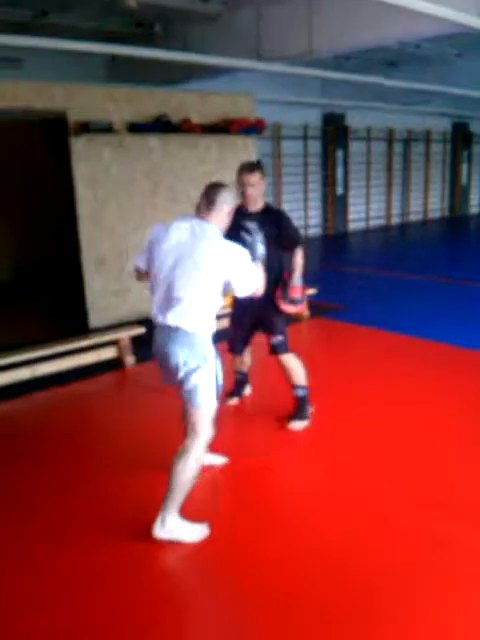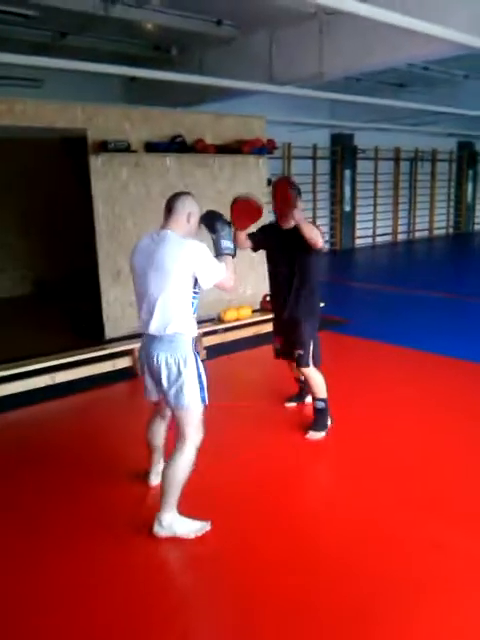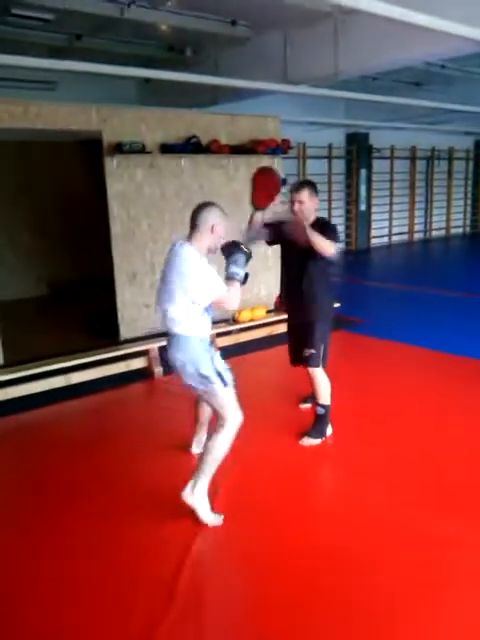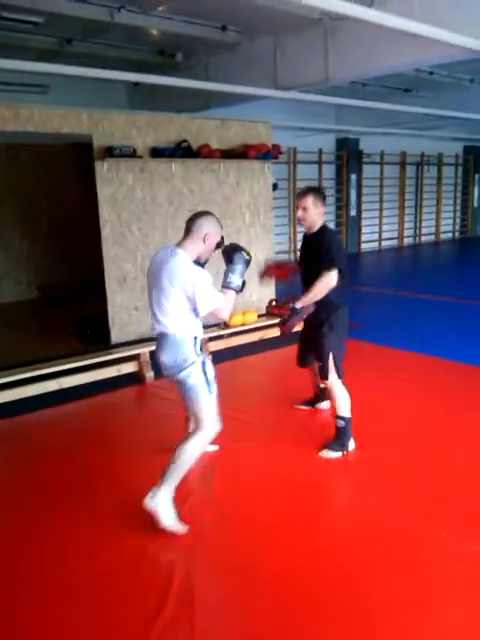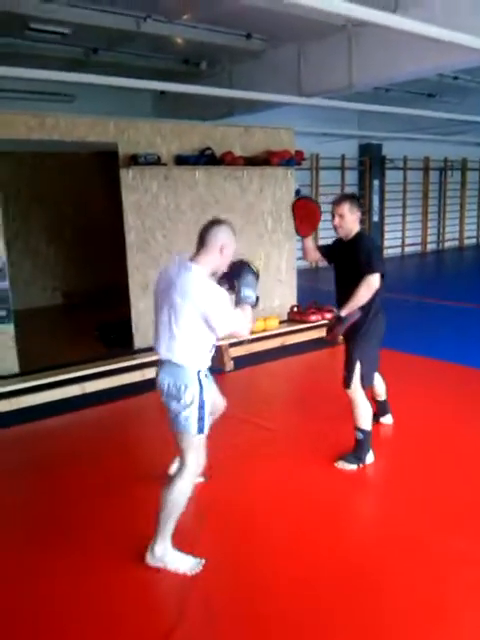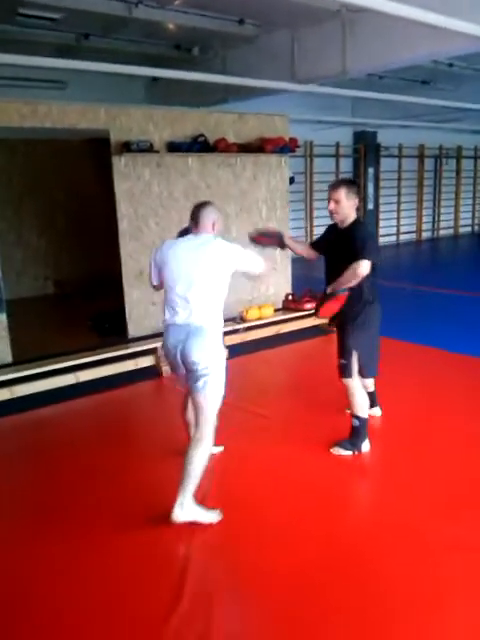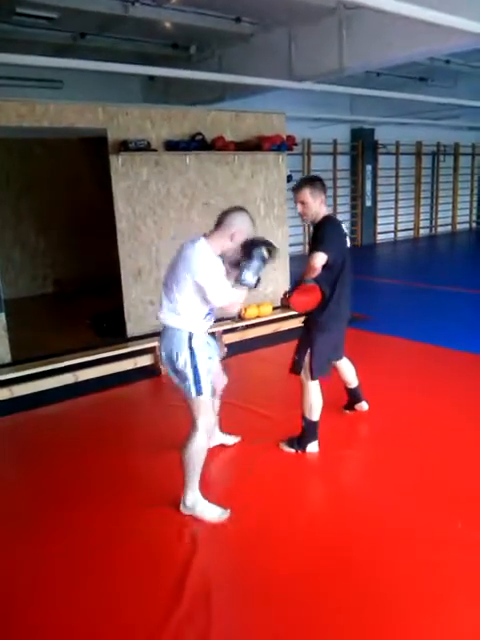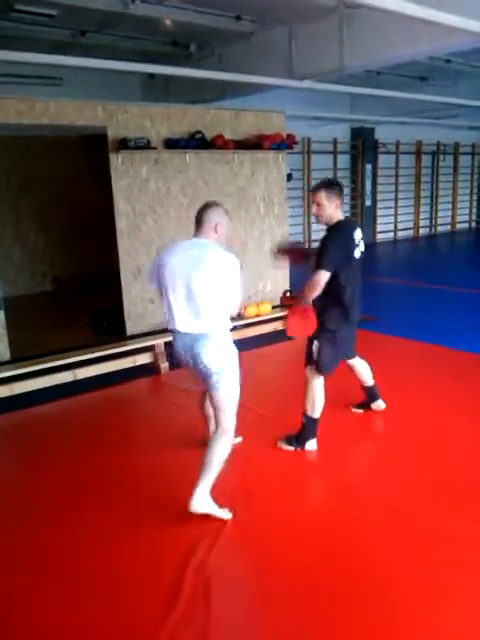
dt=0.5s
person 1, frame 1
left shoulder: (162, 232)
right shoulder: (229, 252)
left elbow: (142, 273)
right elbow: (256, 288)
right wrist: (256, 247)
left hip: (162, 336)
right hip: (193, 343)
left knee: (191, 399)
right knee: (201, 433)
left ankle: (194, 456)
right ankle: (168, 521)
person 1, frame 2
left shoulder: (142, 246)
right shoulder: (191, 249)
right elbow: (227, 282)
right wrist: (224, 241)
left hip: (150, 345)
right hip: (176, 348)
left knee: (163, 409)
right knee: (190, 437)
left ankle: (157, 468)
right ankle: (167, 517)
person 1, frame 3
left shoulder: (180, 252)
right shoulder: (192, 263)
right elbow: (229, 302)
left wrist: (228, 257)
right wrist: (237, 266)
left hip: (182, 343)
right hip: (193, 347)
left knee: (208, 394)
right knee: (232, 419)
left ankle: (200, 441)
right ankle: (197, 489)
person 1, frame 4
left shoulder: (161, 256)
right shoulder: (192, 273)
right elbow: (223, 311)
left wrist: (200, 261)
right wrist: (236, 270)
left hip: (167, 344)
right hip: (185, 349)
left knee: (196, 398)
right knee: (210, 426)
left ankle: (194, 447)
right ankle: (161, 496)
person 1, frame 5
left shoulder: (171, 270)
right shoulder: (207, 291)
right elbow: (241, 329)
right wrist: (246, 287)
left hip: (178, 367)
right hip: (186, 376)
left knee: (217, 407)
right knee: (192, 466)
left ankle: (183, 462)
right ankle: (160, 548)
person 1, frame 6
left shoulder: (167, 248)
right shoulder: (222, 248)
left elbow: (156, 284)
right elbow: (259, 268)
left hip: (174, 336)
right hip: (203, 340)
left knee: (195, 396)
right knee: (206, 424)
left ankle: (197, 444)
right ankle: (185, 503)
person 1, frame 7
left shoulder: (197, 246)
right shoulder: (204, 262)
left elbow: (220, 278)
right elbow: (232, 304)
left wrist: (242, 259)
right wrist: (251, 267)
left hip: (194, 336)
right hip: (184, 342)
left knee: (218, 382)
right knee: (204, 422)
left ankle: (212, 436)
right ankle: (191, 499)
person 1, frame 8
left shoulder: (167, 256)
right shoulder: (225, 260)
left elbow: (162, 290)
right elbow: (232, 309)
left hip: (183, 341)
right hip: (214, 343)
left knee: (211, 387)
right knee: (227, 424)
left ankle: (215, 436)
right ankle: (202, 496)
person 2, frame 1
left shoulder: (277, 218)
right shoulder: (232, 219)
left elbow: (296, 249)
left wrist: (296, 277)
left hip: (270, 297)
right hip: (243, 296)
left knee: (283, 351)
right knee: (238, 345)
left ankle: (303, 403)
right ankle: (242, 383)
person 2, frame 2
left shoulder: (305, 230)
right shoulder: (270, 231)
left elbow: (319, 242)
right elbow: (243, 244)
left wrist: (296, 218)
right wrist: (239, 226)
left hip: (303, 308)
right hip: (280, 305)
left knee: (306, 364)
right knee: (287, 354)
left ankle: (323, 415)
right ankle: (304, 391)
person 2, frame 3
left shoulder: (325, 228)
right shoulder: (285, 227)
left elbow: (330, 250)
right elbow: (256, 230)
left wrist: (306, 232)
right wrist: (259, 209)
left hip: (317, 308)
right hip: (295, 306)
left knee: (314, 365)
right knee: (302, 359)
left ankle: (323, 423)
right ankle: (317, 392)
person 2, frame 4
left shoulder: (328, 240)
right shoulder: (309, 238)
left elbow: (329, 279)
left wrist: (298, 306)
right wrist: (289, 269)
left hip: (329, 316)
right hip: (312, 314)
left knee: (331, 377)
right knee: (311, 362)
left ankle: (344, 438)
right ankle: (321, 397)
person 2, frame 5
left shoulder: (366, 245)
right shoulder: (340, 245)
left elbow: (373, 282)
right elbow: (312, 255)
left wrist: (343, 314)
right wrist: (306, 233)
left hip: (365, 323)
right hip: (356, 322)
left knee: (354, 387)
right knee: (368, 371)
left ankle: (363, 451)
right ankle: (383, 412)
person 2, frame 6
left shoulder: (361, 233)
right shoulder: (333, 232)
left elbow: (361, 269)
right elbow: (312, 252)
left wrist: (331, 289)
right wrist: (285, 241)
left hip: (360, 313)
right hip: (347, 311)
left knee: (350, 376)
right knee: (359, 366)
left ankle: (359, 439)
right ankle: (371, 404)
person 2, frame 7
left shoulder: (327, 229)
right shoulder: (329, 226)
left elbow: (315, 263)
left wrist: (301, 284)
right wrist: (301, 290)
left hip: (325, 314)
right hip: (334, 309)
left knee: (307, 374)
right knee: (337, 357)
left ankle: (308, 439)
right ankle: (357, 400)
person 2, frame 8
left shoulder: (336, 237)
right shoulder: (351, 228)
left elbow: (319, 280)
left wrist: (302, 303)
right wrist: (301, 252)
left hip: (333, 314)
right hip: (347, 309)
left knee: (314, 372)
right knee: (350, 356)
left ankle: (307, 436)
right ankle: (374, 399)
